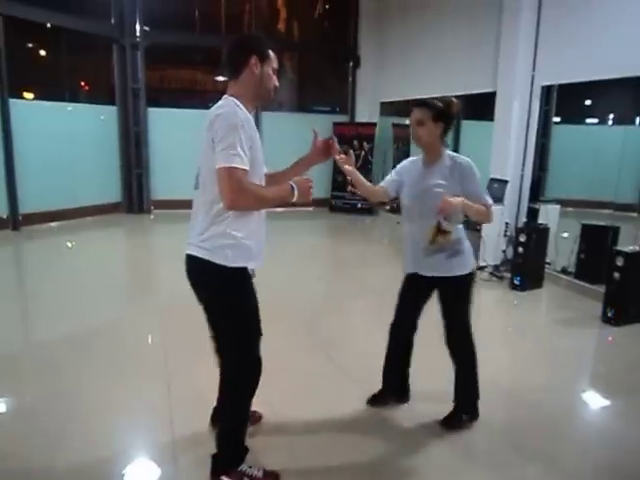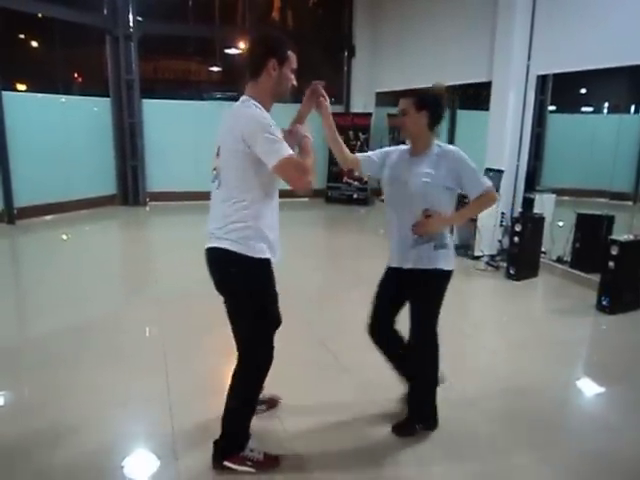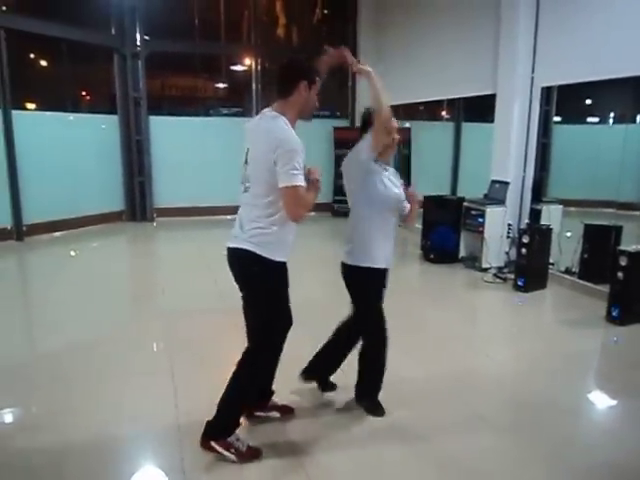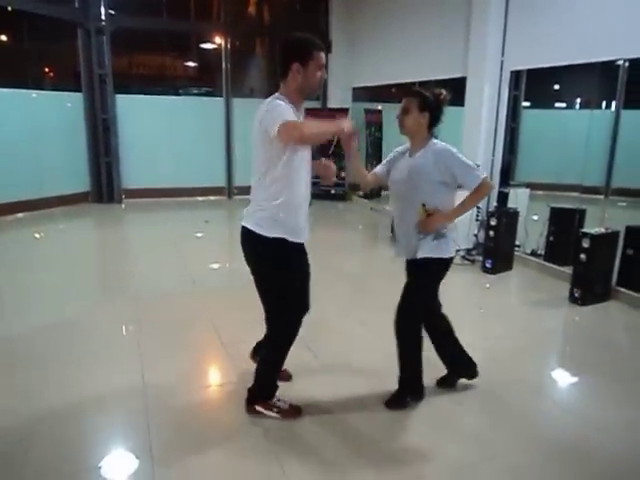
dt=1s
person 1, frame 1
left shoulder: (236, 118)
right shoulder: (231, 116)
left elbow: (260, 182)
right elbow: (237, 195)
left wrist: (309, 160)
right wrist: (293, 192)
left hip: (225, 260)
right hip: (220, 263)
left knee: (241, 351)
right knee: (243, 360)
left ankle: (226, 414)
person 1, frame 2
left shoulder: (243, 114)
right shoulder: (254, 119)
left elbow: (273, 150)
right elbow: (303, 179)
left wrist: (303, 114)
right wrist: (305, 139)
left hip: (231, 248)
right hip: (242, 254)
left knee: (263, 331)
right knee: (257, 348)
left ankle: (245, 397)
right ankle: (231, 447)
person 1, frame 3
left shoulder: (262, 121)
right shoulder: (288, 140)
left elbow: (293, 81)
right elbow: (297, 210)
left wrist: (322, 65)
right wrist: (314, 184)
left hip: (243, 248)
right hip: (262, 256)
left knee: (275, 328)
right knee: (263, 342)
left ankle: (257, 399)
right ankle: (220, 430)
person 1, frame 4
left shoulder: (294, 115)
right shoulder: (274, 110)
right elbow: (302, 134)
left wrist: (321, 166)
right wrist: (341, 127)
left hip: (289, 234)
right hip: (267, 235)
left knee: (290, 306)
right knee: (289, 314)
left ankle: (266, 353)
right ankle: (261, 396)
person 2, frame 1
left shoulder: (461, 167)
right shoulder: (408, 167)
left elbow: (488, 215)
right elbow: (377, 195)
left wrist: (462, 203)
right wrist: (353, 174)
left hip: (454, 267)
right hip: (418, 266)
left knee: (457, 337)
right knee: (400, 329)
left ankle: (467, 407)
right ankle: (395, 389)
person 2, frame 2
left shoulder: (449, 157)
right shoulder: (391, 157)
left elbow: (489, 196)
right elbow: (347, 161)
left wrist: (447, 220)
right wrist: (326, 119)
left hip: (432, 263)
right hip: (400, 261)
left knee: (421, 335)
right knee: (379, 327)
left ankle: (423, 415)
right ankle: (424, 378)
person 2, frame 3
left shoulder: (392, 174)
right shoulder: (359, 163)
left elbow: (403, 216)
right elbow: (382, 119)
left wrist: (412, 206)
right wrist: (371, 78)
left hip: (377, 262)
right hip: (363, 263)
left knee: (361, 322)
right knee: (376, 330)
left ankle: (317, 369)
right ankle: (367, 392)
person 2, frame 4
left shoulder: (443, 155)
right shoulder: (398, 157)
left elbow: (484, 186)
right elbow: (366, 180)
left wrist: (447, 217)
right wrist: (351, 149)
left hip: (434, 251)
right hip: (414, 251)
left knee: (406, 317)
right knee: (429, 314)
left ankle: (411, 387)
right ankle: (462, 365)
